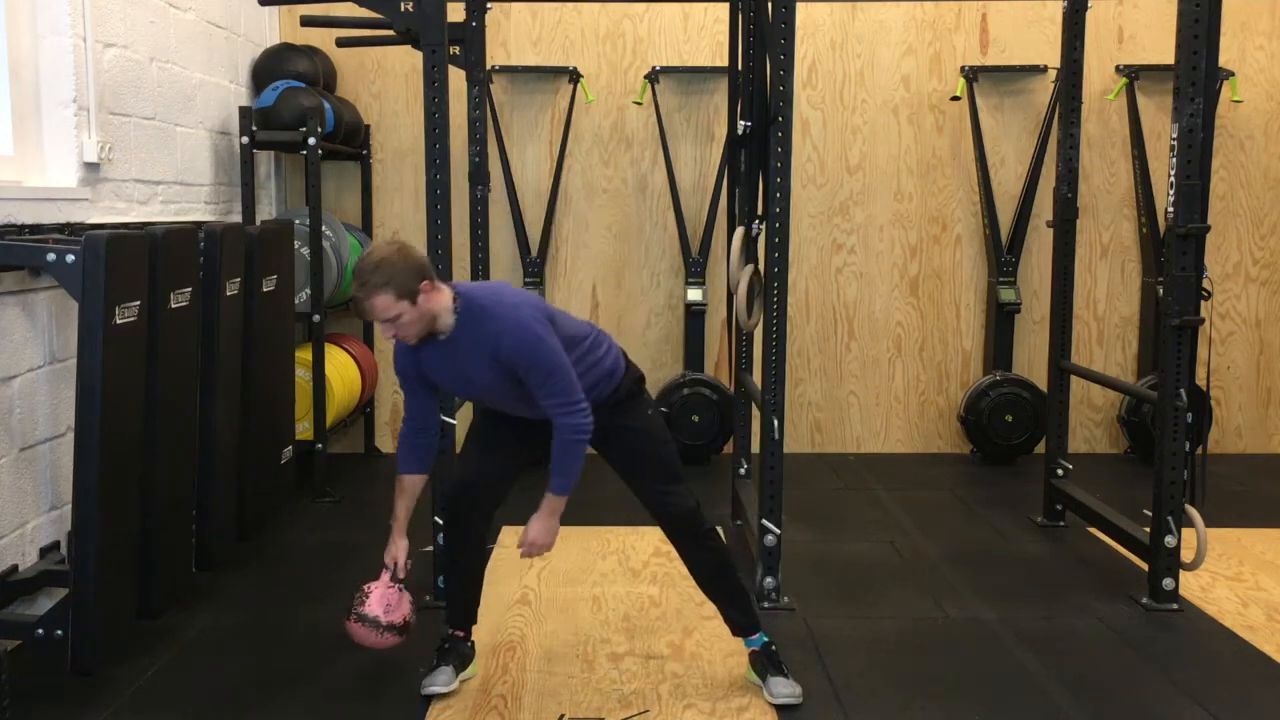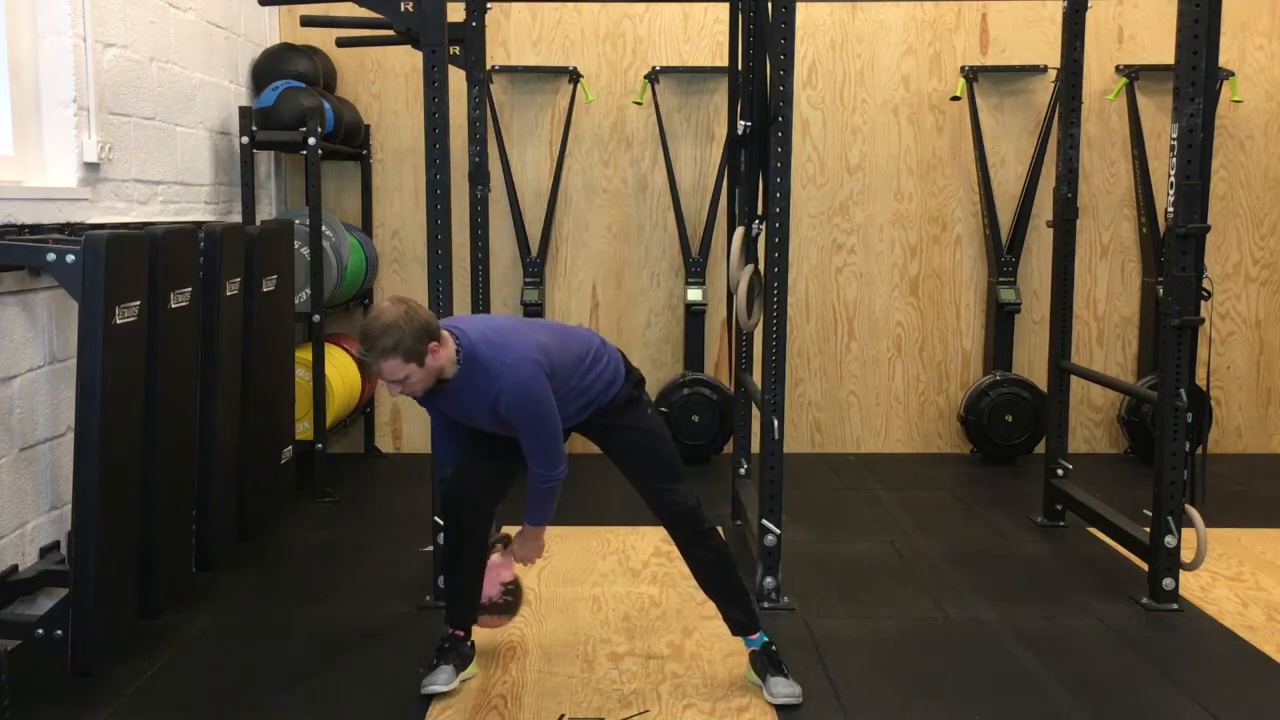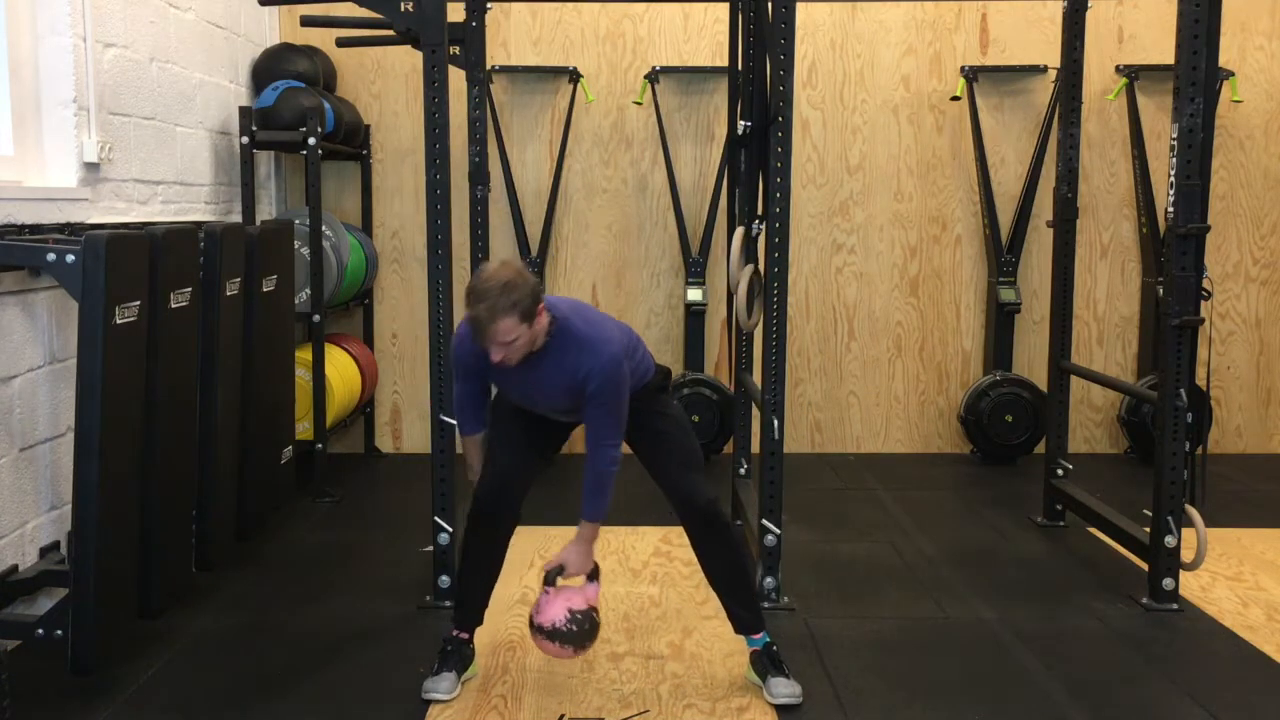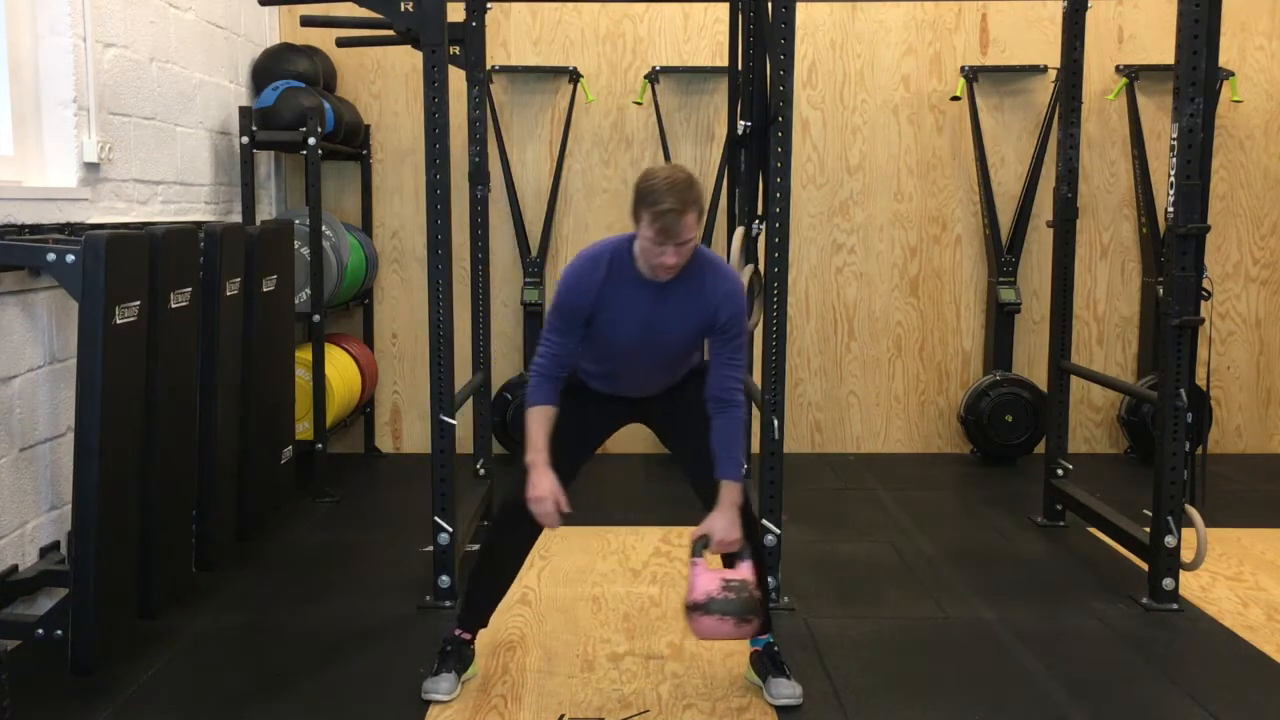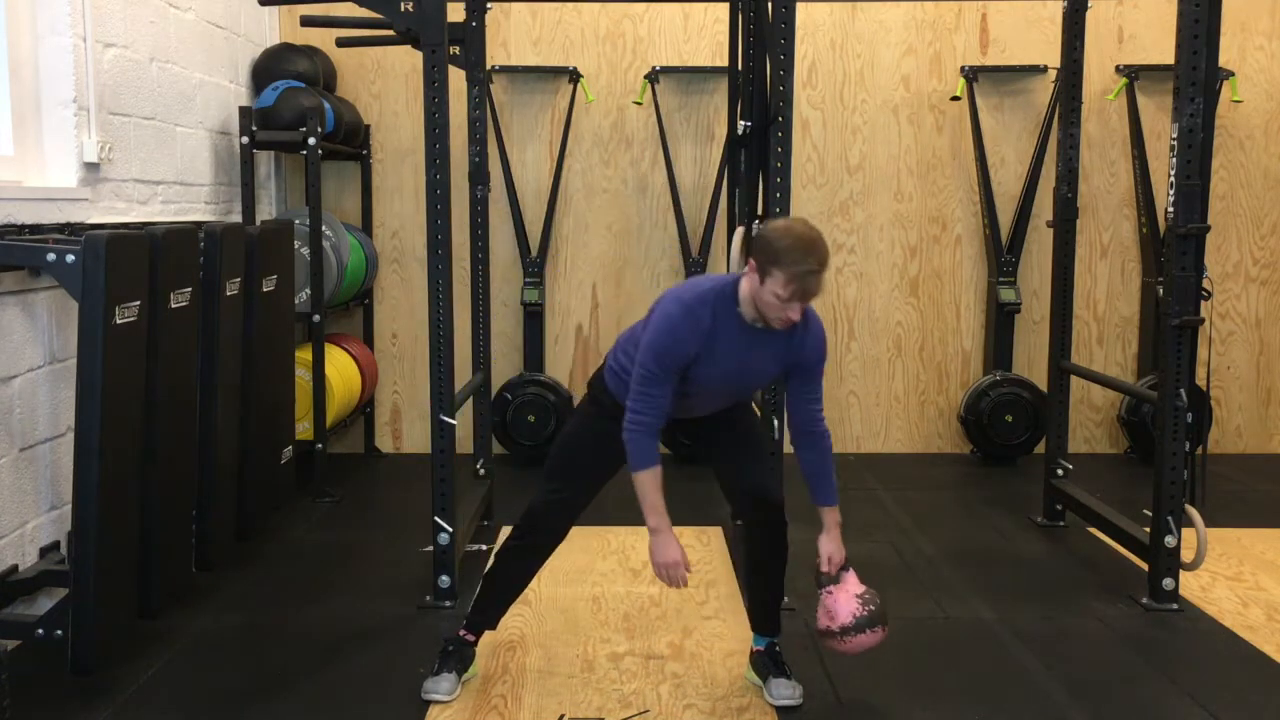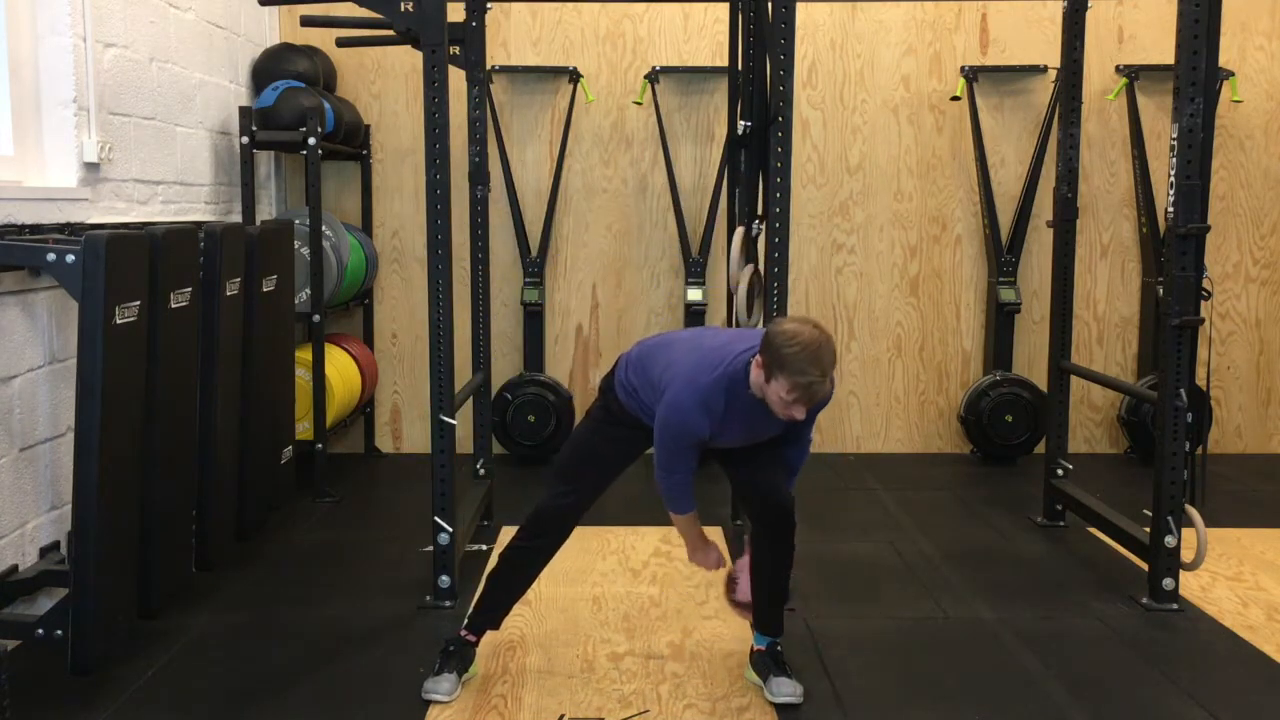
dt=0.5s
person 1, frame 1
left shoulder: (510, 320)
right shoulder: (413, 350)
left elbow: (574, 420)
right elbow: (418, 438)
left wrist: (550, 512)
right wrist: (399, 532)
left hip: (607, 395)
right hip: (520, 409)
left knee: (677, 512)
right knee: (464, 497)
left ankle: (758, 645)
right ankle: (458, 641)
person 1, frame 2
left shoulder: (511, 373)
right shoulder: (426, 368)
left elbow: (547, 467)
right elbow: (450, 437)
left wrist: (532, 533)
right wrist: (467, 534)
left hip: (607, 396)
left knee: (679, 511)
right knee: (462, 500)
left ankle: (758, 646)
right ankle: (458, 641)
person 1, frame 3
left shoulder: (599, 350)
right shoulder: (471, 338)
left elbow: (603, 453)
right elbow: (471, 408)
left wrist: (584, 541)
right wrist: (479, 477)
left hip: (635, 395)
left knee: (699, 506)
right knee: (494, 500)
left ankle: (760, 645)
right ankle: (460, 640)
person 1, frame 4
left shoulder: (722, 288)
right shoulder: (590, 271)
left elbow: (728, 401)
right elbow: (547, 370)
left wrist: (727, 504)
right wrist: (539, 465)
left hip: (676, 392)
right hip: (590, 392)
left knee: (733, 505)
right knee: (522, 505)
left ankle: (763, 648)
right ankle: (461, 641)
person 1, frame 5
left shoulder: (805, 334)
right shoulder: (683, 314)
left elbow: (809, 428)
right elbow: (640, 426)
left wrist: (831, 527)
right wrist: (659, 531)
left hip: (716, 409)
right hip: (624, 398)
left knee: (765, 504)
right knee: (551, 512)
left ankle: (765, 650)
right ankle: (465, 642)
person 1, frame 6
left shoulder: (808, 383)
right shoulder: (694, 393)
left elbow: (793, 445)
right elbow: (674, 483)
right wrist: (697, 543)
right hip: (635, 401)
left knee: (775, 510)
right knee: (556, 512)
left ankle: (766, 649)
right ankle: (466, 642)
